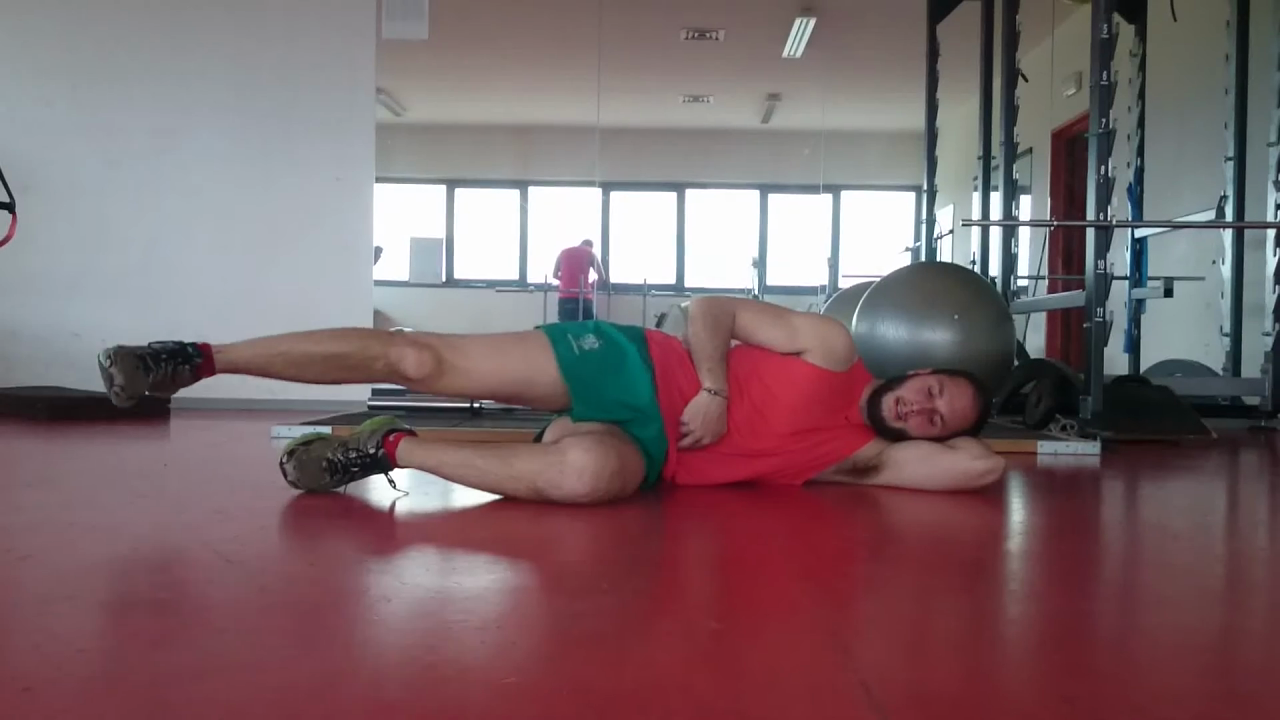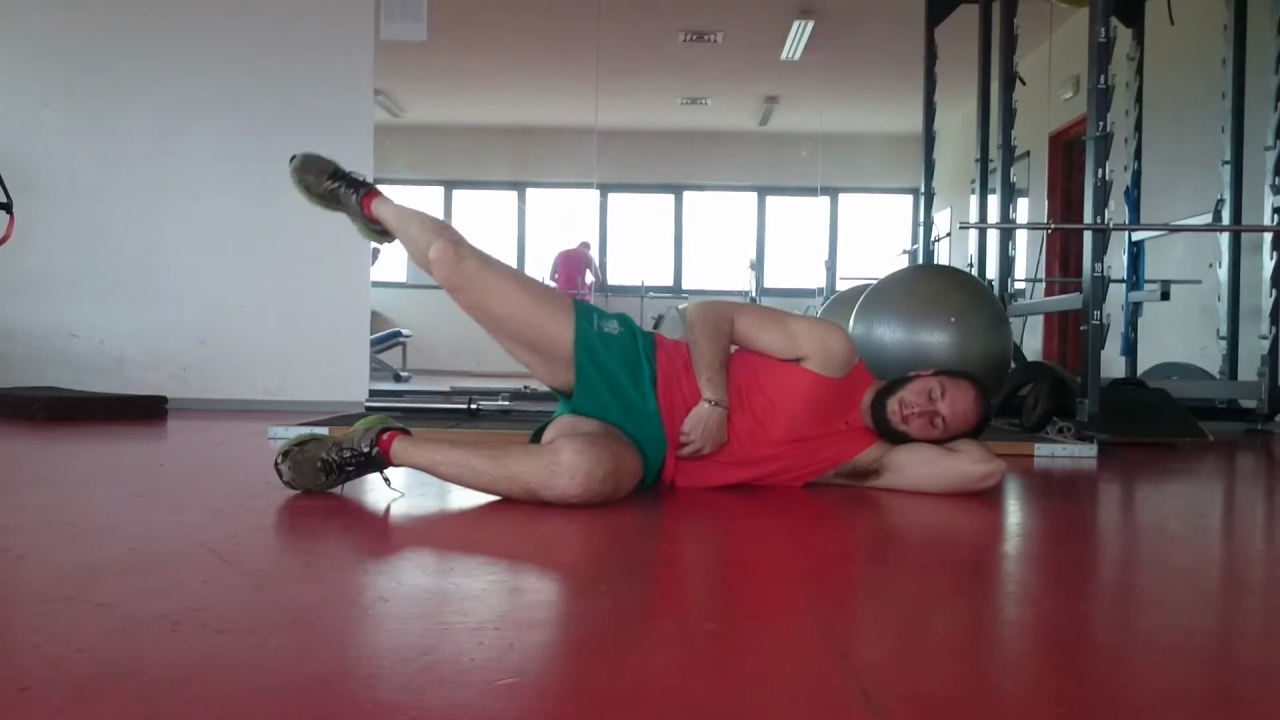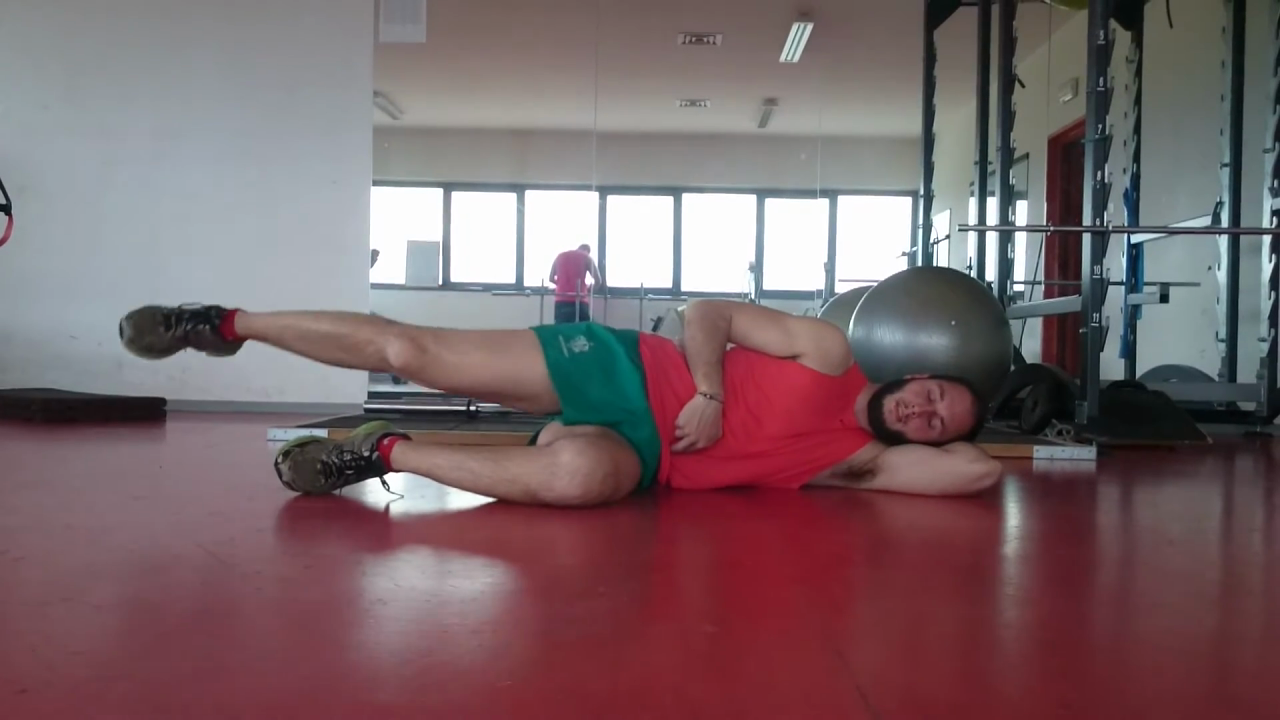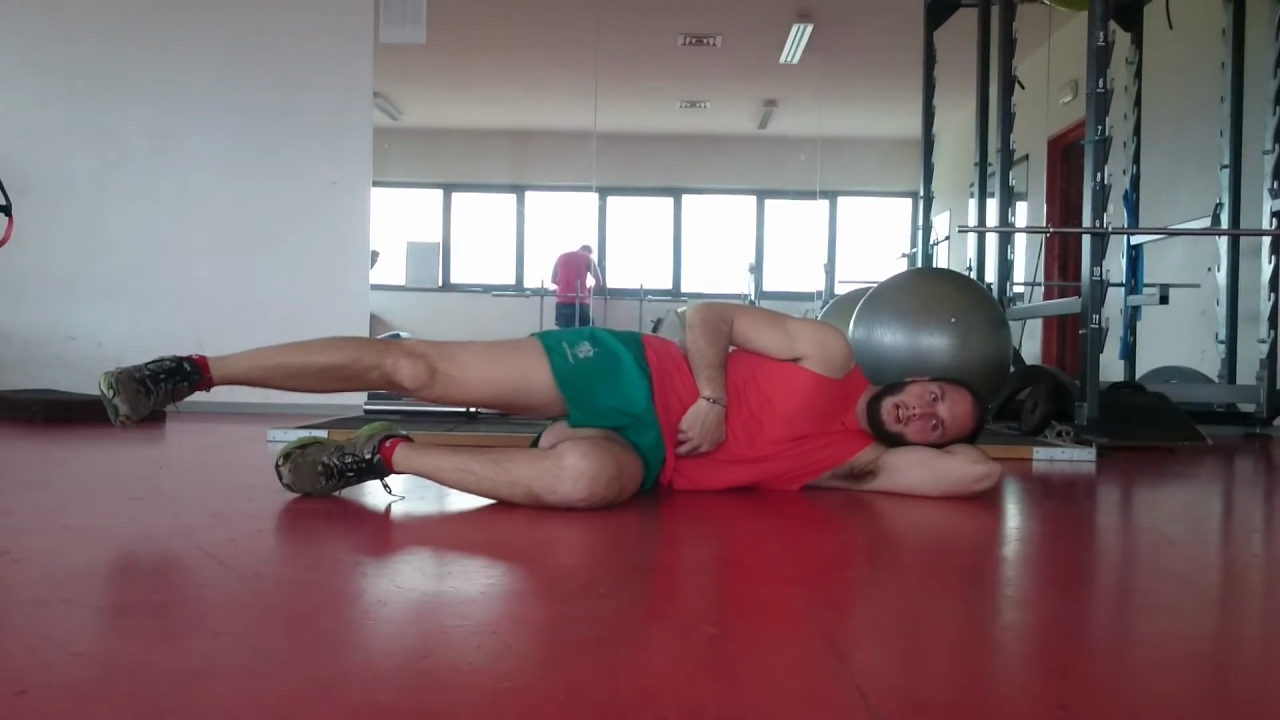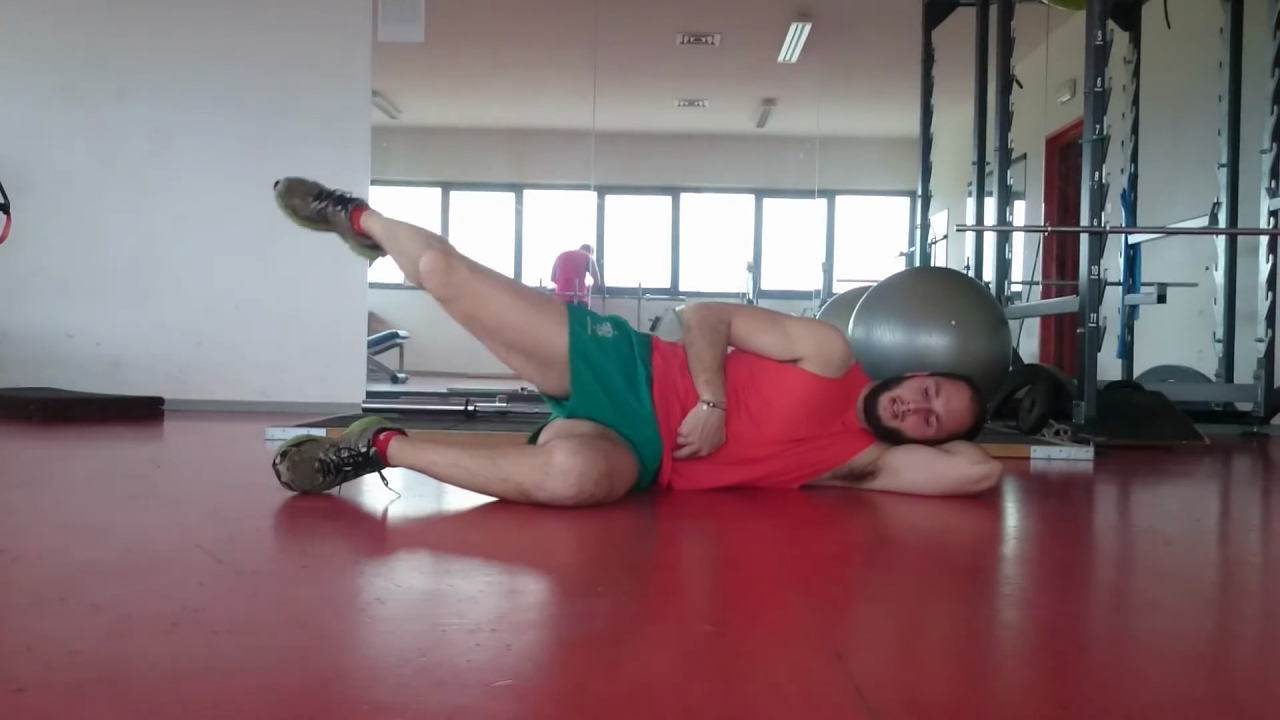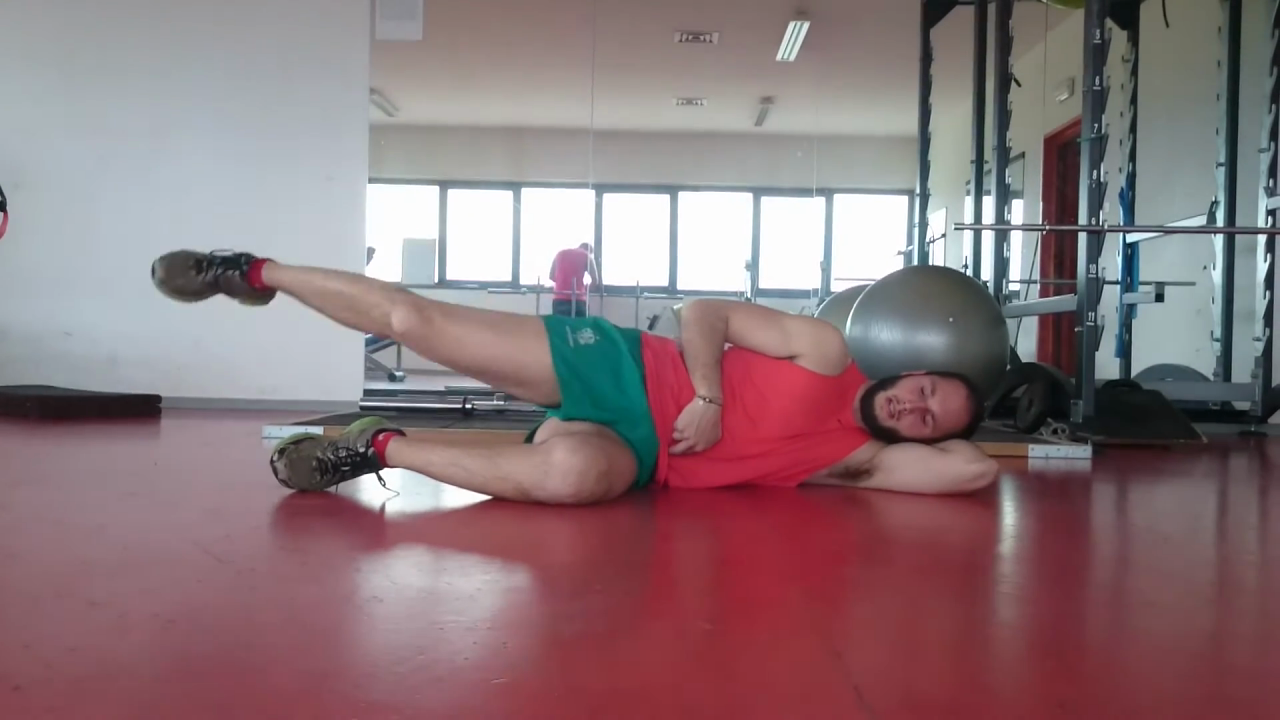
dt=0.7s
person 1, frame 1
left shoulder: (867, 457)
right shoulder: (833, 352)
left elbow: (980, 468)
right elbow: (713, 309)
right wrist: (714, 390)
left hip: (649, 450)
right hip: (627, 368)
left knee: (586, 472)
right knee: (420, 357)
left ankle: (389, 451)
right ankle: (201, 356)
person 1, frame 2
left shoulder: (870, 459)
right shoulder: (833, 354)
left elbow: (984, 470)
right elbow: (712, 315)
right wrist: (714, 399)
left hip: (645, 452)
right hip: (630, 370)
left knee: (583, 473)
right knee: (453, 261)
left ankle: (383, 446)
person 1, frame 3
left shoulder: (862, 462)
right shoulder: (829, 358)
right elbow: (708, 312)
right wrist: (708, 396)
left hip: (636, 458)
right hip: (624, 374)
left knee: (577, 475)
right knee: (406, 350)
left ankle: (386, 453)
right ankle: (224, 322)
person 1, frame 4
left shoulder: (860, 463)
right shoulder: (830, 356)
left elbow: (977, 473)
right elbow: (709, 316)
right wrist: (712, 398)
left hip: (646, 452)
right hip: (623, 373)
left knee: (584, 476)
right knee: (413, 363)
left ankle: (382, 455)
right ankle: (195, 369)
person 1, frame 5
left shoulder: (867, 459)
right shoulder: (832, 358)
left elbow: (982, 471)
right elbow: (708, 316)
right wrist: (710, 402)
left hip: (639, 446)
right hip: (625, 368)
left knee: (580, 473)
right knee: (440, 267)
left ankle: (379, 448)
person 1, frame 6
left shoulder: (856, 460)
right shoulder: (825, 352)
right elbow: (705, 312)
right wrist: (708, 395)
left hip: (638, 448)
right hip: (624, 368)
left knee: (575, 471)
right knee: (412, 316)
left ankle: (379, 447)
right ankle: (256, 273)
